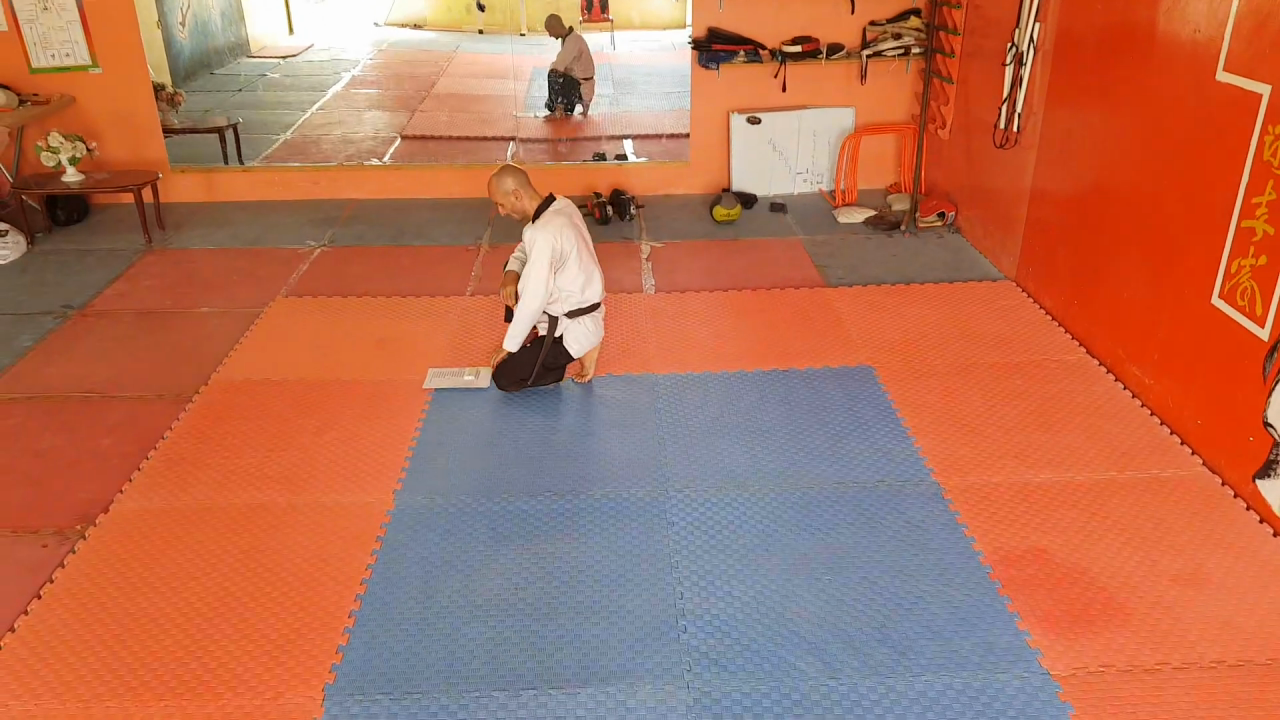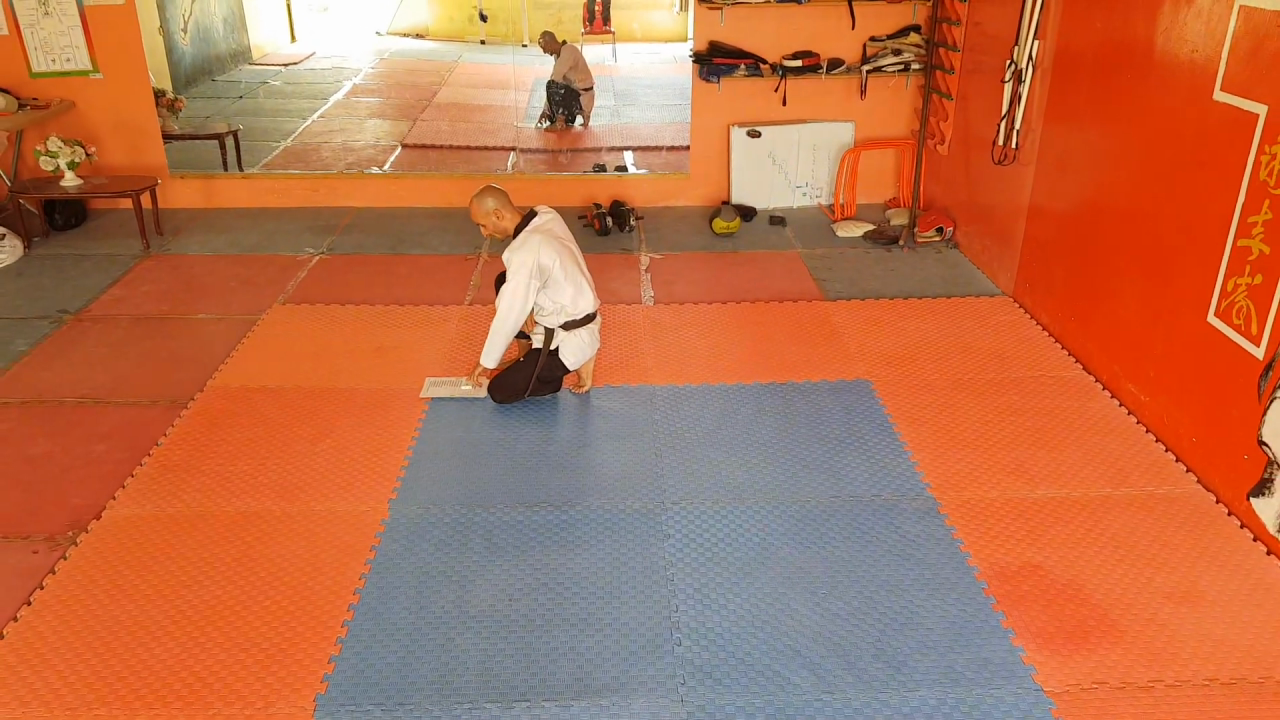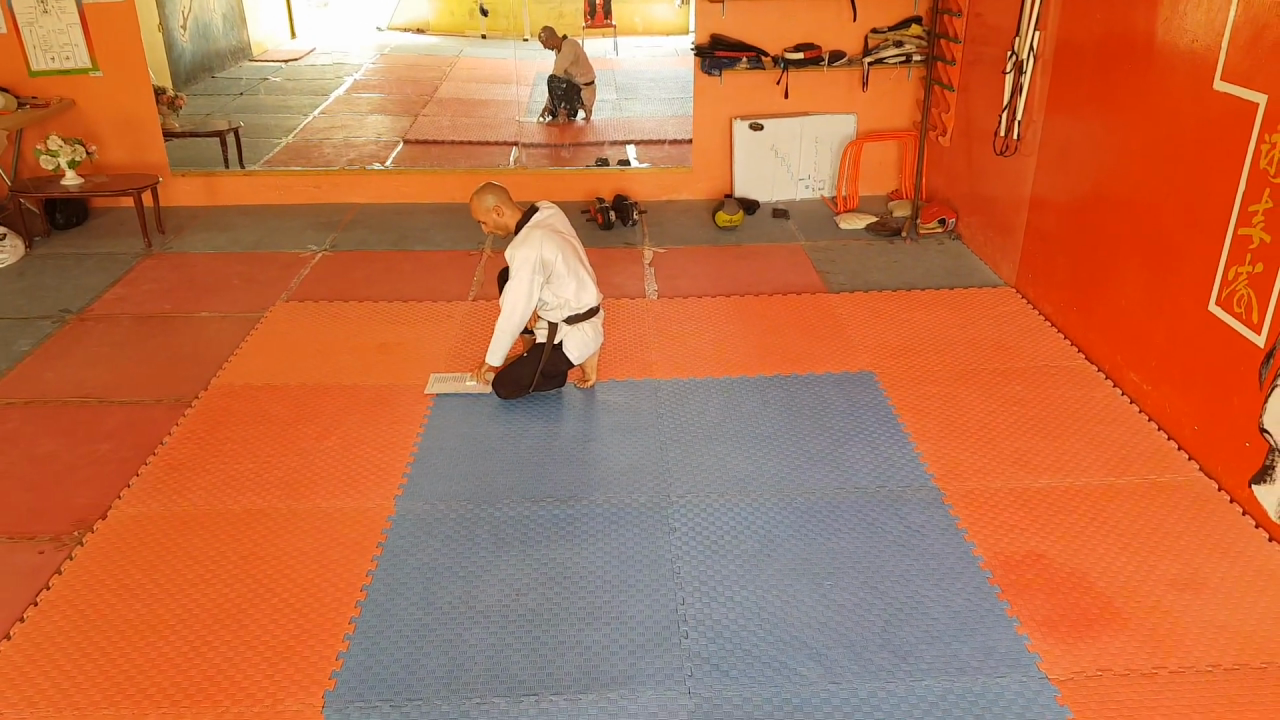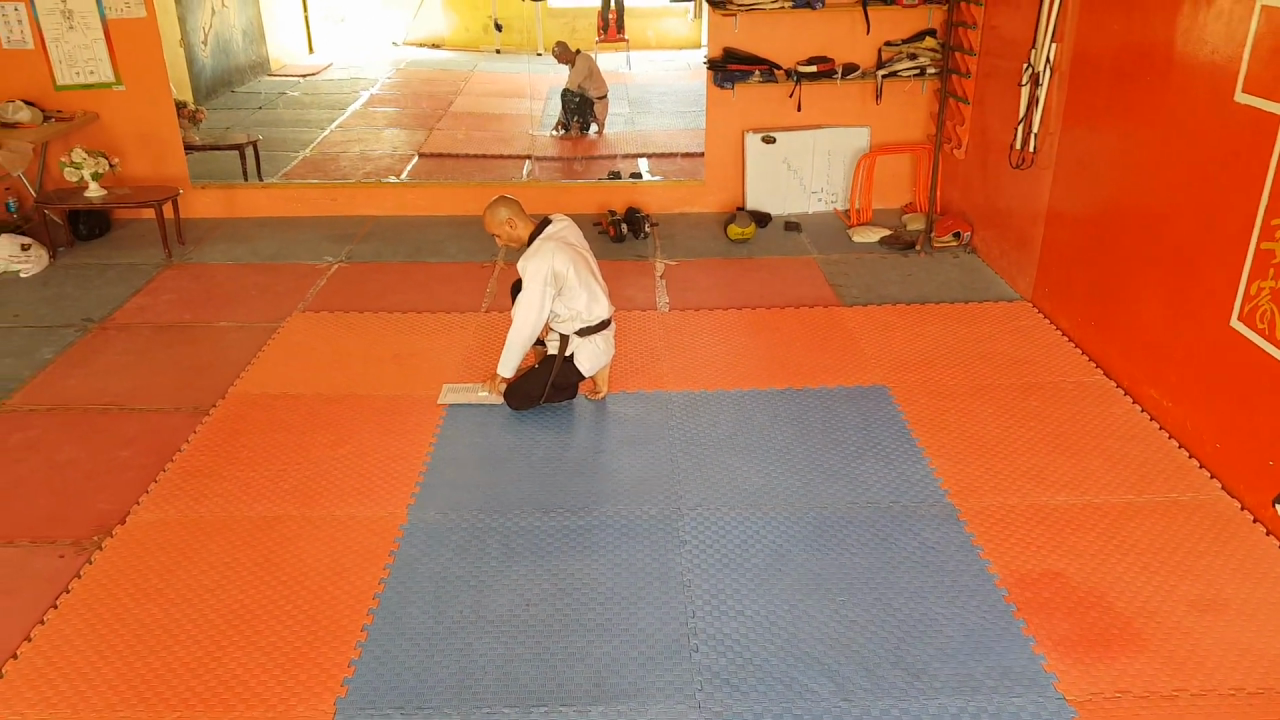
dt=1s
person 1, frame 1
left shoulder: (545, 233)
right shoulder: (561, 205)
left elbow: (532, 300)
right elbow: (526, 247)
left wrist: (509, 345)
right wrist: (511, 274)
left hip: (573, 329)
right hip: (579, 307)
left knee: (504, 378)
right knee: (516, 274)
left ankle: (580, 351)
right ankle: (531, 342)
person 1, frame 2
left shoulder: (525, 252)
right shoulder: (546, 215)
left elbow: (508, 317)
left wrist: (486, 362)
right wrist: (524, 305)
left hip: (571, 339)
right hip: (576, 311)
left knee: (499, 391)
right knee: (505, 283)
left ankle: (576, 361)
right ankle: (527, 356)
person 1, frame 3
left shoulder: (527, 249)
right shoulder: (547, 210)
left elbow: (513, 315)
left wrist: (491, 360)
right wrist: (530, 303)
left hip: (574, 334)
right hip: (578, 305)
left knee: (504, 387)
right knee: (507, 278)
left ankle: (580, 356)
right ankle: (532, 351)
person 1, frame 4
left shoulder: (539, 260)
right shoulder: (561, 223)
left elbow: (524, 327)
left wrist: (503, 372)
right wrist: (542, 313)
left hip: (585, 347)
right hip: (590, 318)
left knee: (515, 398)
right knee: (521, 290)
left ankle: (590, 368)
right ankle: (544, 363)
